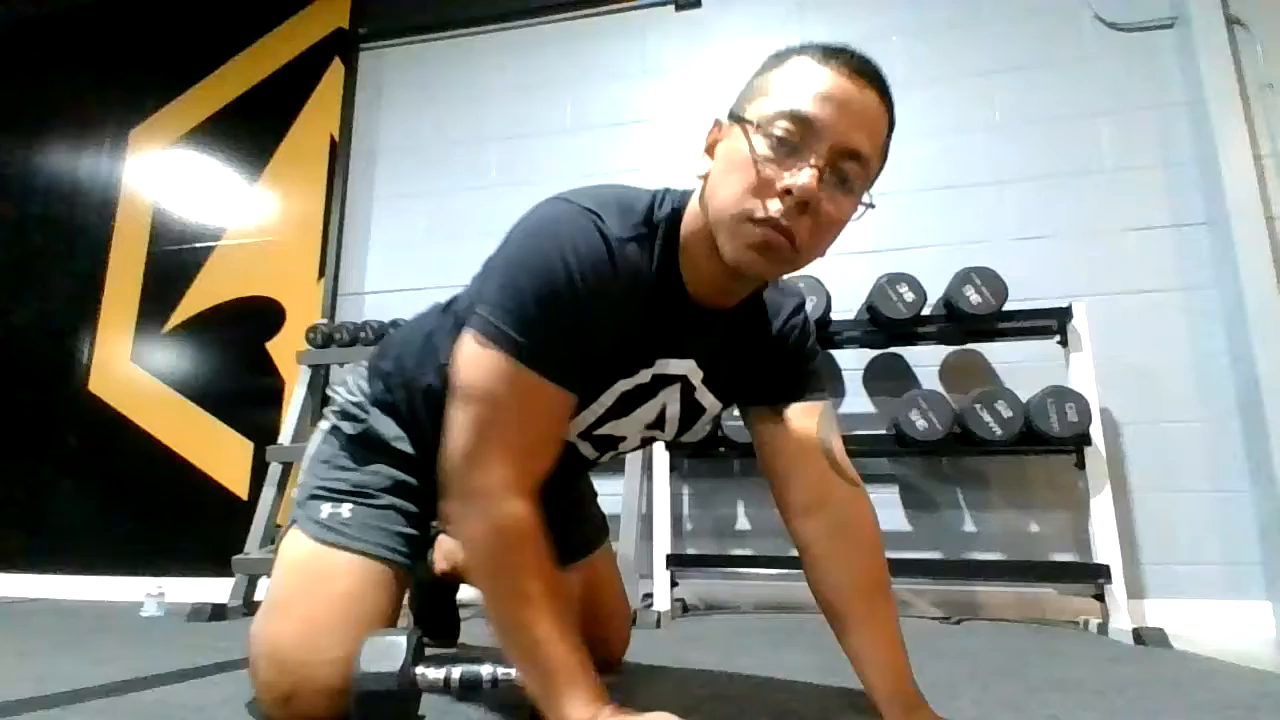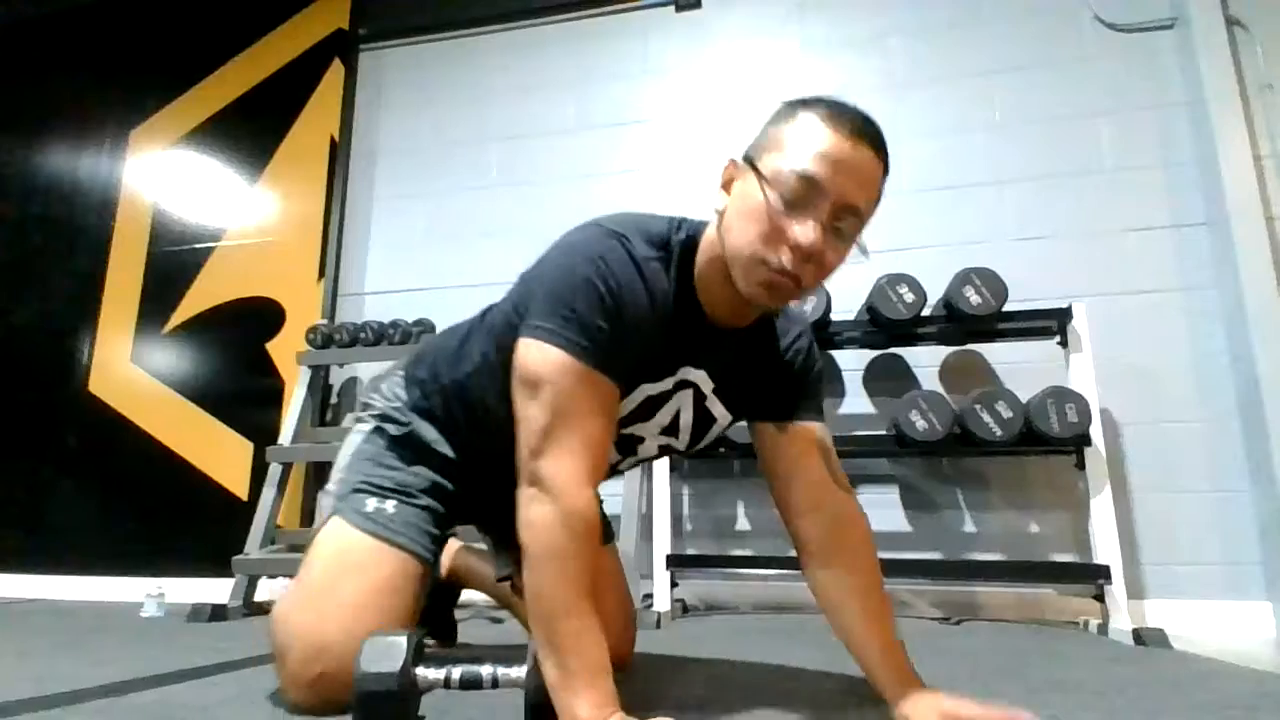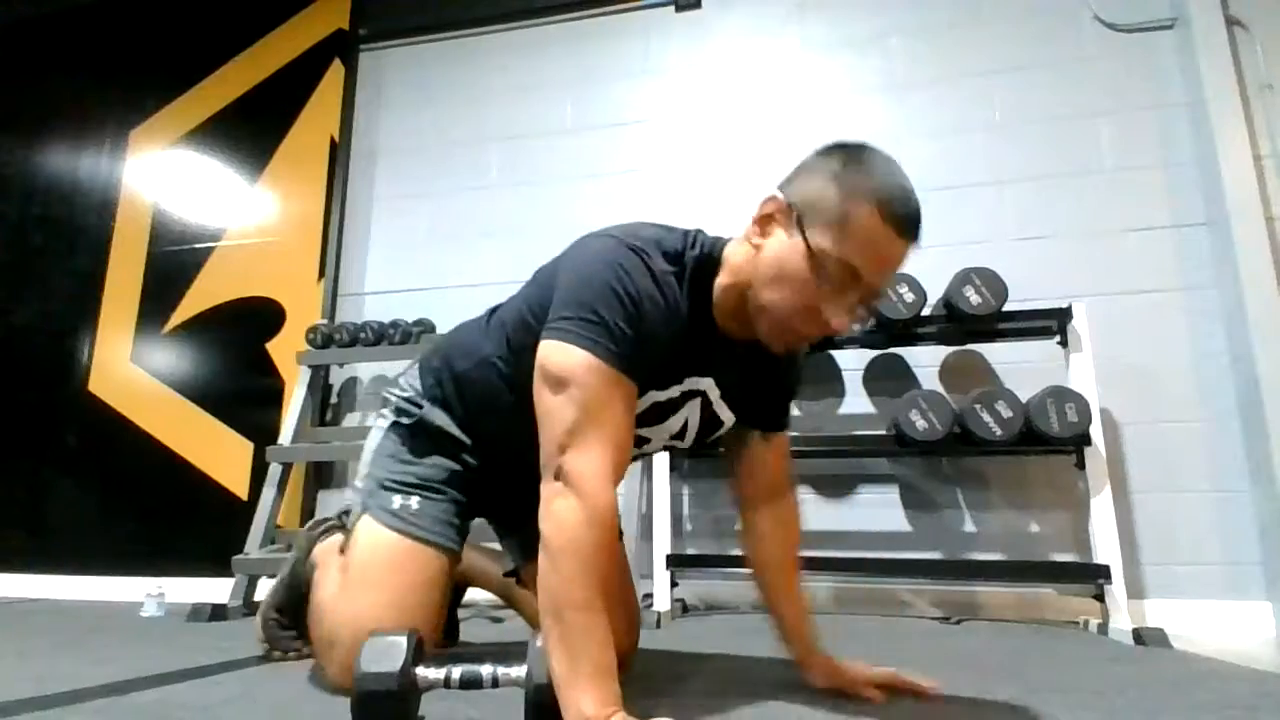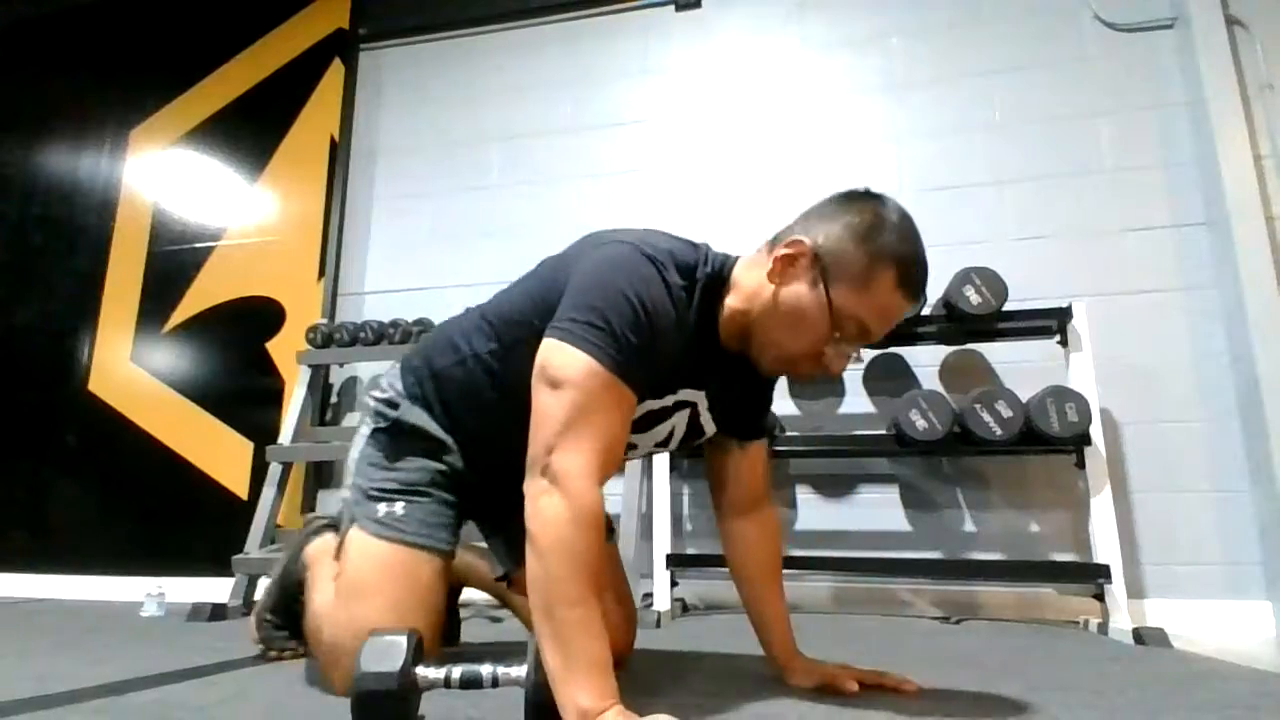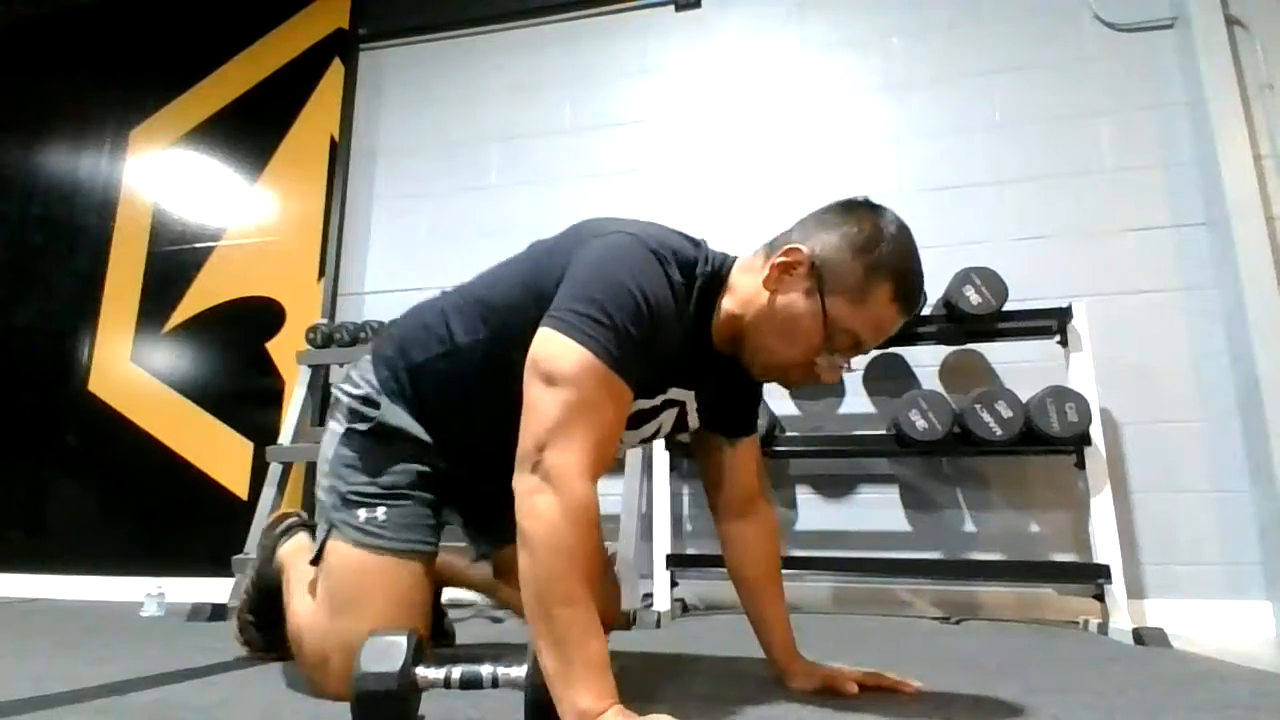
dt=0.2s
person 1, frame 1
left shoulder: (780, 331)
right shoulder: (576, 246)
left elbow: (824, 503)
right elbow: (484, 498)
left hip: (540, 465)
right hip: (393, 432)
left knee: (602, 649)
left ankle: (444, 560)
right ankle: (406, 560)
person 1, frame 2
left shoulder: (781, 351)
right shoulder: (607, 266)
left elbow: (821, 509)
right elbow: (552, 489)
left hip: (537, 470)
right hip: (422, 434)
left knee: (608, 647)
left ankle: (459, 568)
right ankle: (371, 562)
person 1, frame 3
left shoulder: (772, 354)
right shoulder: (626, 276)
left elbow: (766, 501)
right elbow: (577, 487)
left wrist: (810, 657)
left hip: (533, 464)
right hip: (441, 429)
left knee: (610, 644)
left ankle: (466, 569)
right ankle: (328, 557)
person 1, frame 4
left shoulder: (747, 364)
right shoulder: (635, 282)
left elbow: (746, 510)
right elbow: (561, 483)
left wrist: (789, 661)
left hip: (526, 451)
right hip: (423, 425)
left knee: (607, 643)
left ankle: (454, 569)
right ankle: (318, 558)
person 1, frame 5
left shoulder: (736, 357)
right shoulder: (636, 276)
left elbow: (743, 512)
right elbow: (553, 480)
left wrist: (791, 663)
left hip: (503, 437)
right hip: (398, 414)
left knee: (595, 618)
left ankle: (437, 572)
right ankle: (293, 555)
